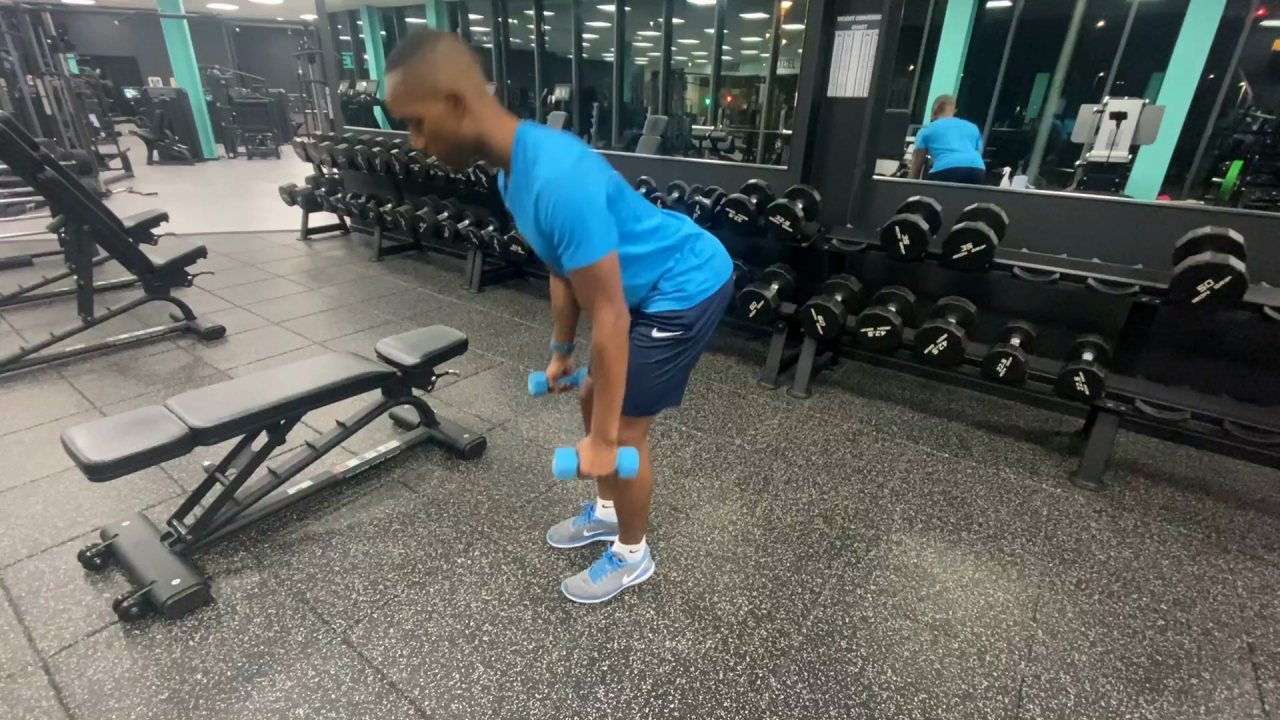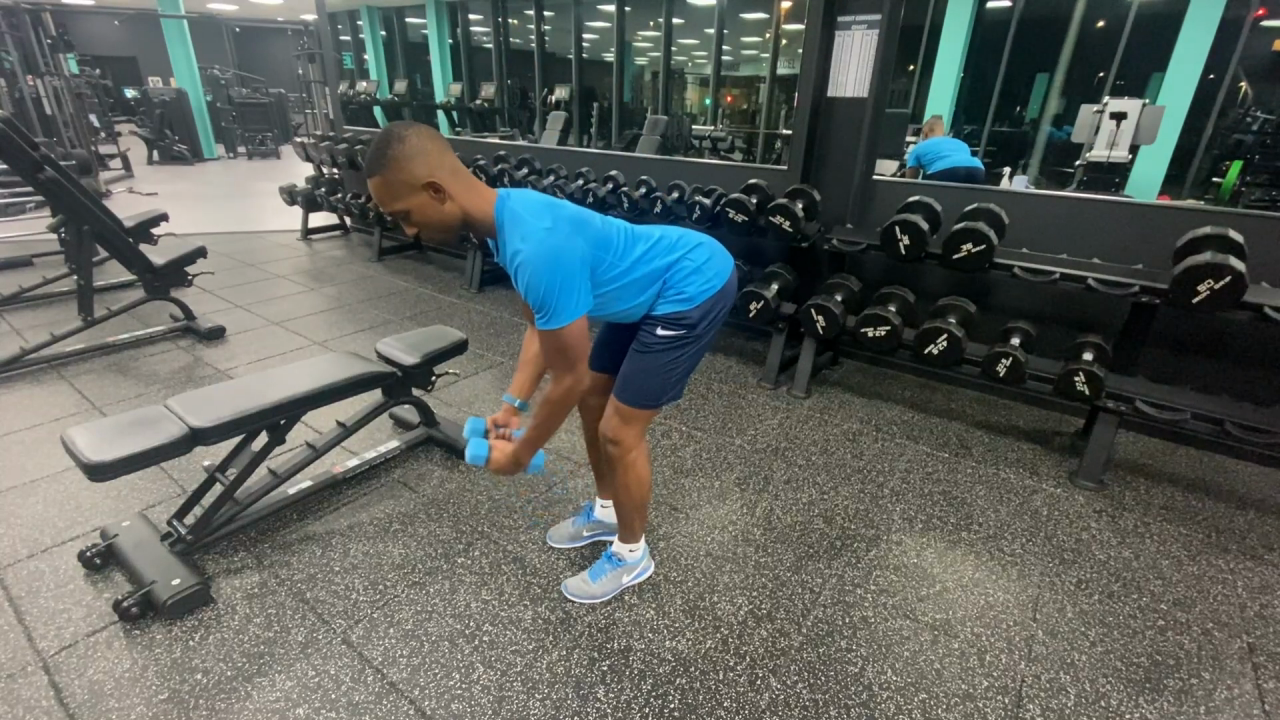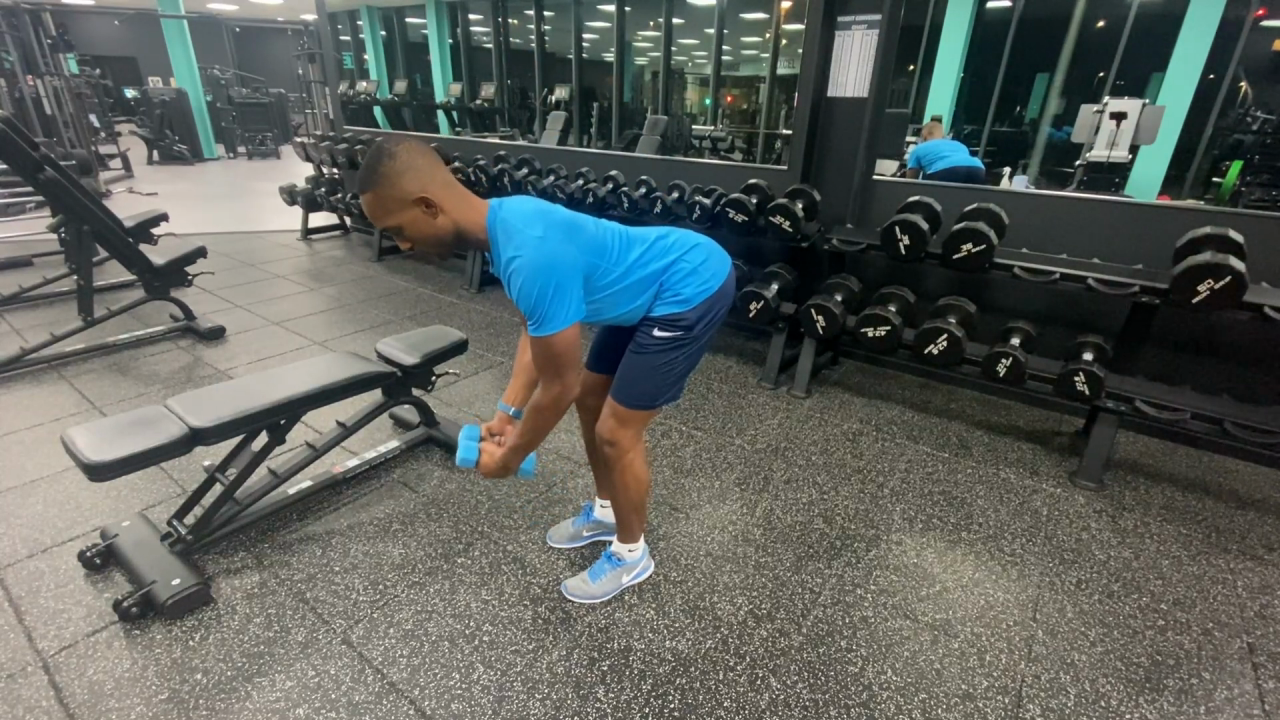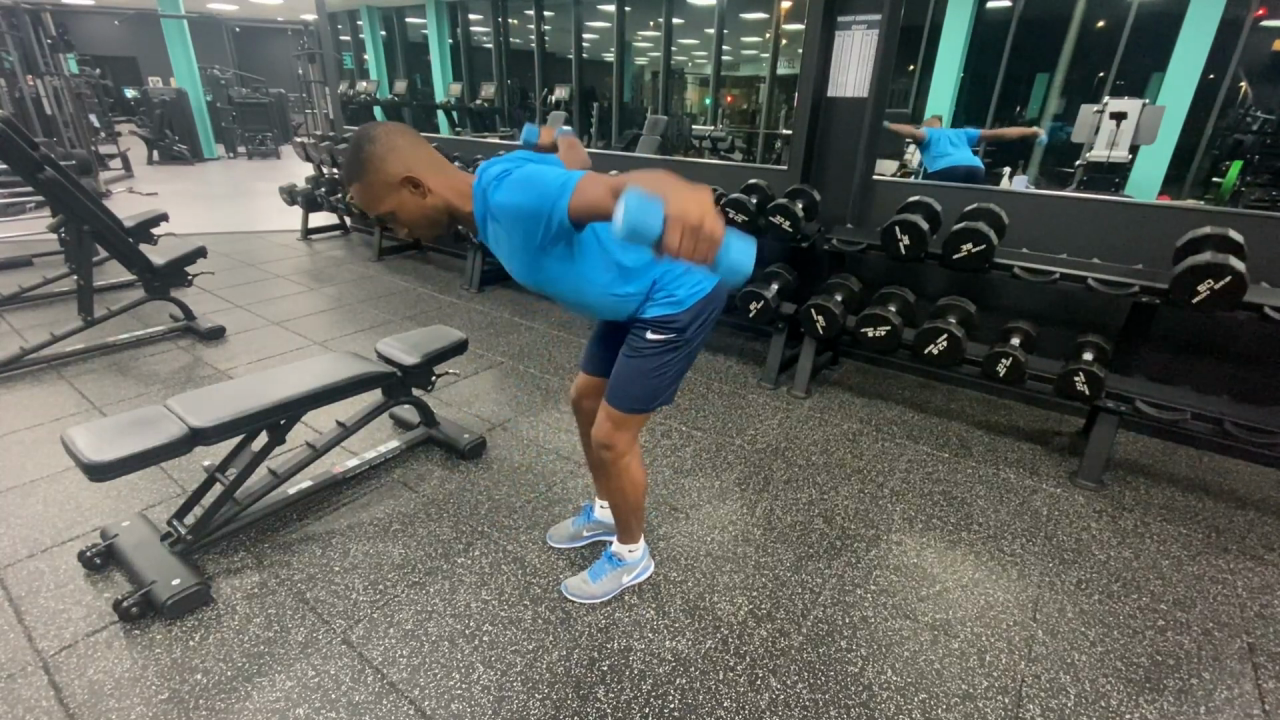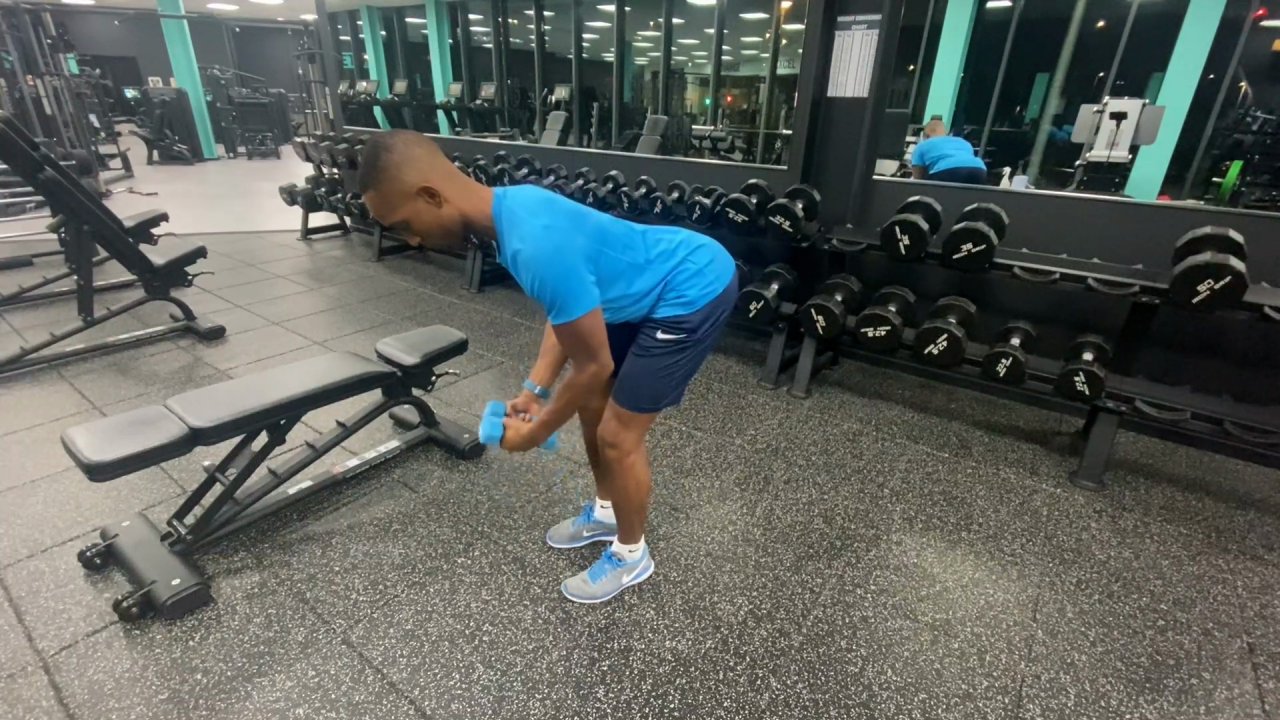
dt=1s
person 1, frame 1
left shoulder: (556, 180)
right shoulder: (518, 165)
left elbow: (608, 317)
right elbow: (564, 269)
left wrist: (603, 439)
right wrist: (560, 352)
left hip: (684, 288)
right hip: (647, 286)
left knee: (625, 428)
right knee: (593, 402)
left ankle: (631, 554)
right ankle: (607, 512)
person 1, frame 2
left shoulder: (538, 247)
right shoulder: (508, 214)
left elbow: (569, 378)
right elbow: (543, 326)
left wrist: (518, 453)
right wrist: (512, 405)
left hip: (692, 288)
right hip: (653, 285)
left knee: (619, 430)
right knee: (593, 400)
left ankle: (631, 554)
right ankle: (606, 511)
person 1, frame 3
left shoulder: (532, 255)
right shoulder: (503, 219)
left elbow: (558, 387)
right elbow: (539, 328)
left wrist: (508, 458)
right wrist: (508, 412)
left hip: (691, 288)
right hip: (653, 285)
left knee: (616, 431)
right knee: (591, 399)
left ankle: (631, 553)
right ankle: (606, 511)
person 1, frame 4
left shoulder: (510, 193)
right shoulder: (490, 194)
left elbow: (628, 189)
right elbow: (574, 162)
left wrist: (684, 203)
right wrist: (558, 138)
left hip: (681, 290)
right hip: (640, 291)
left knee: (611, 435)
right knee: (586, 400)
left ankle: (631, 553)
right ankle: (605, 511)
person 1, frame 5
left shoulder: (537, 244)
right shoulder: (512, 208)
left elbow: (593, 365)
right elbow: (567, 309)
left wrist: (533, 434)
right wrist: (535, 390)
left hip: (693, 291)
right hip: (655, 286)
left knee: (618, 434)
right knee: (591, 405)
left ankle: (631, 554)
right ankle: (606, 512)
